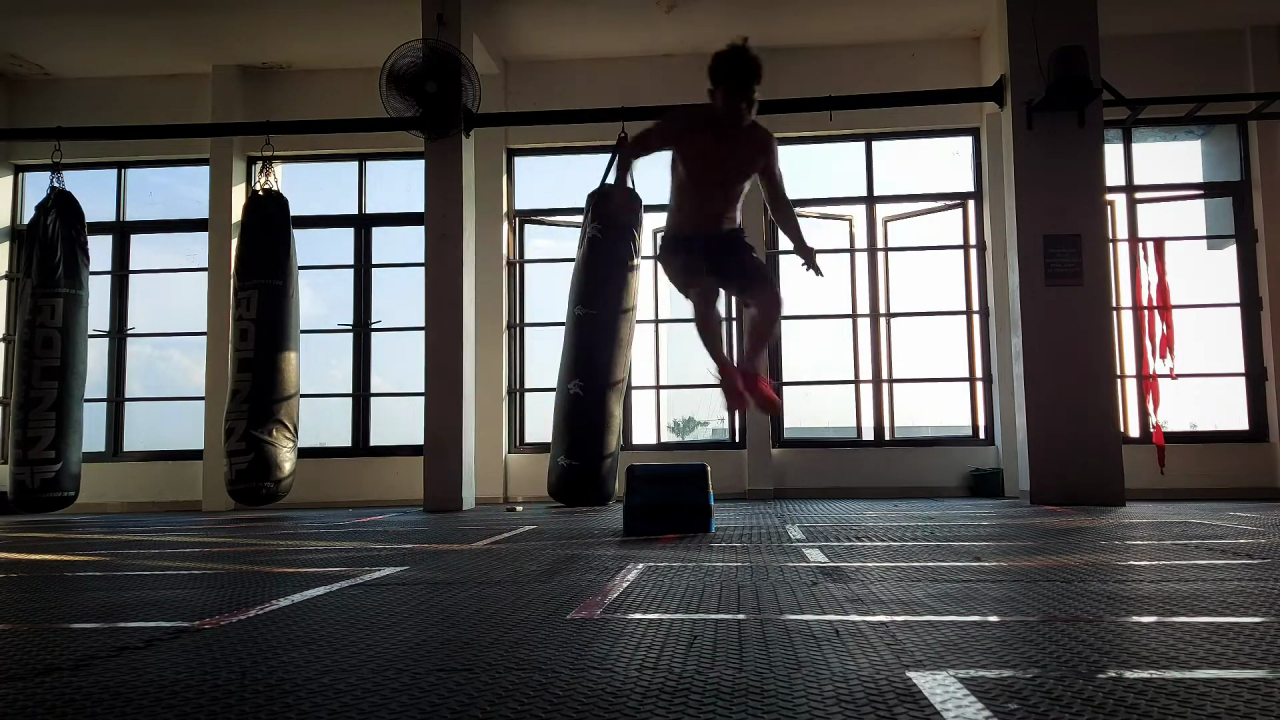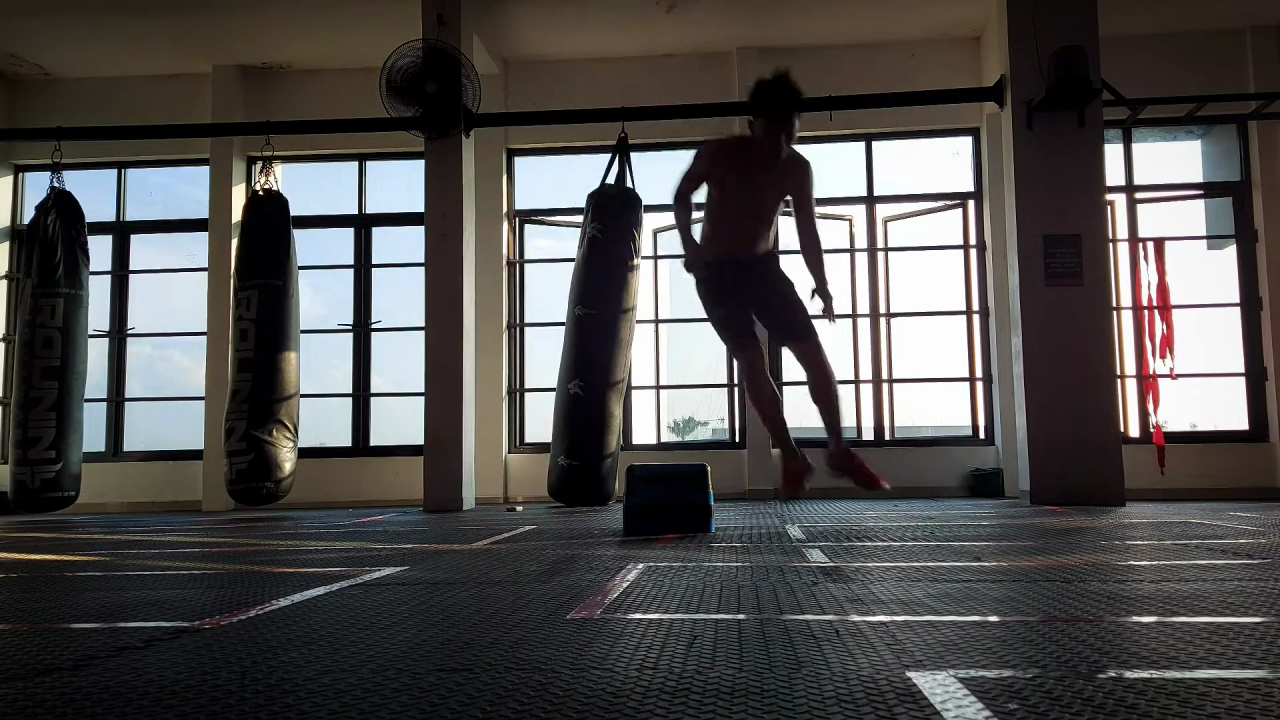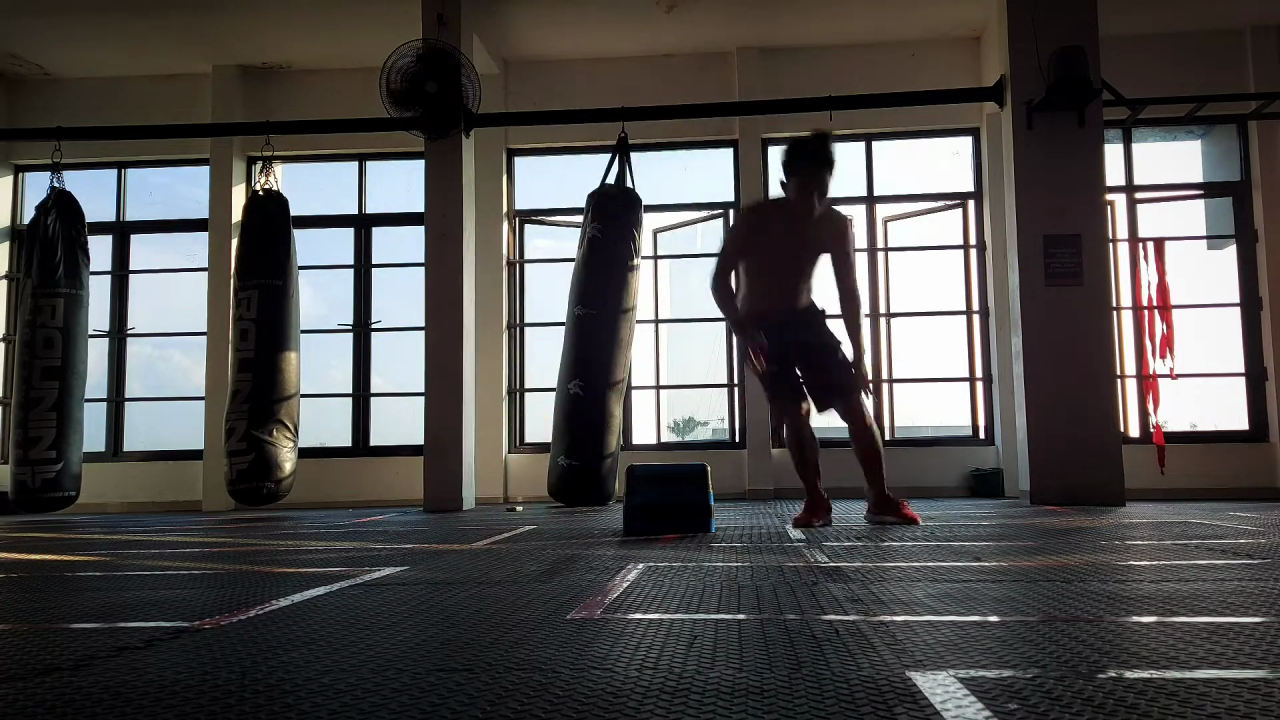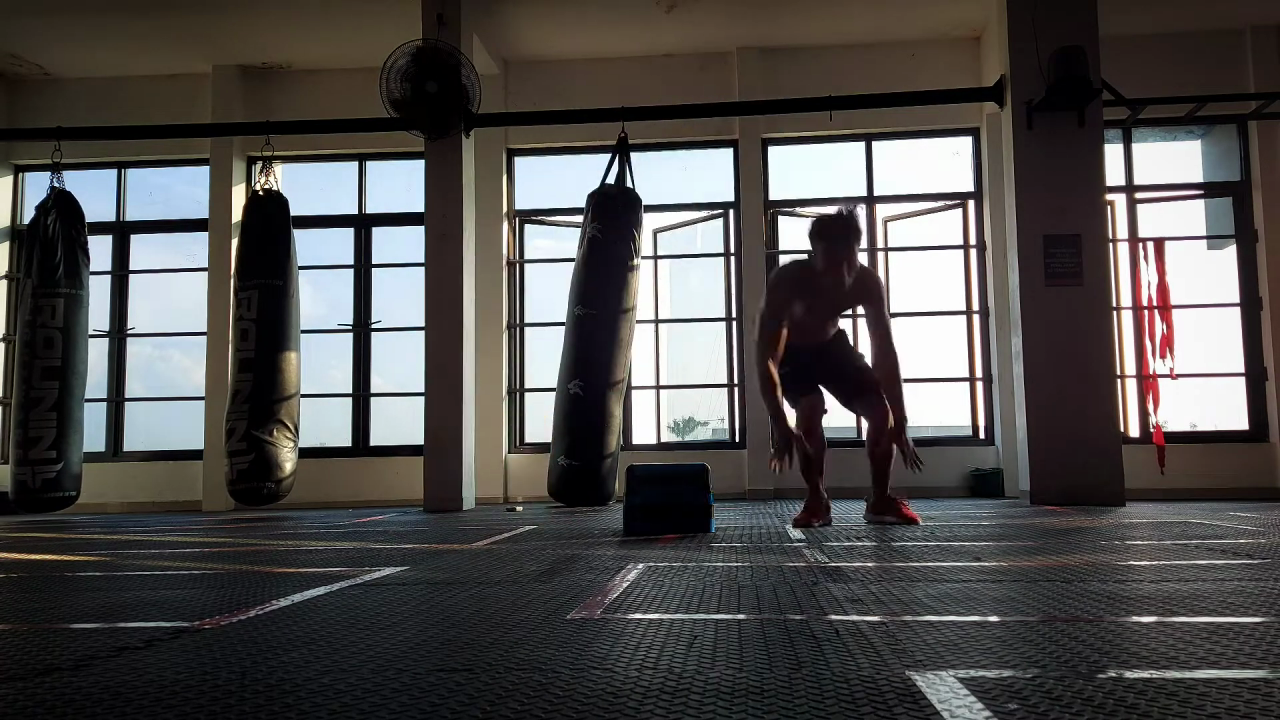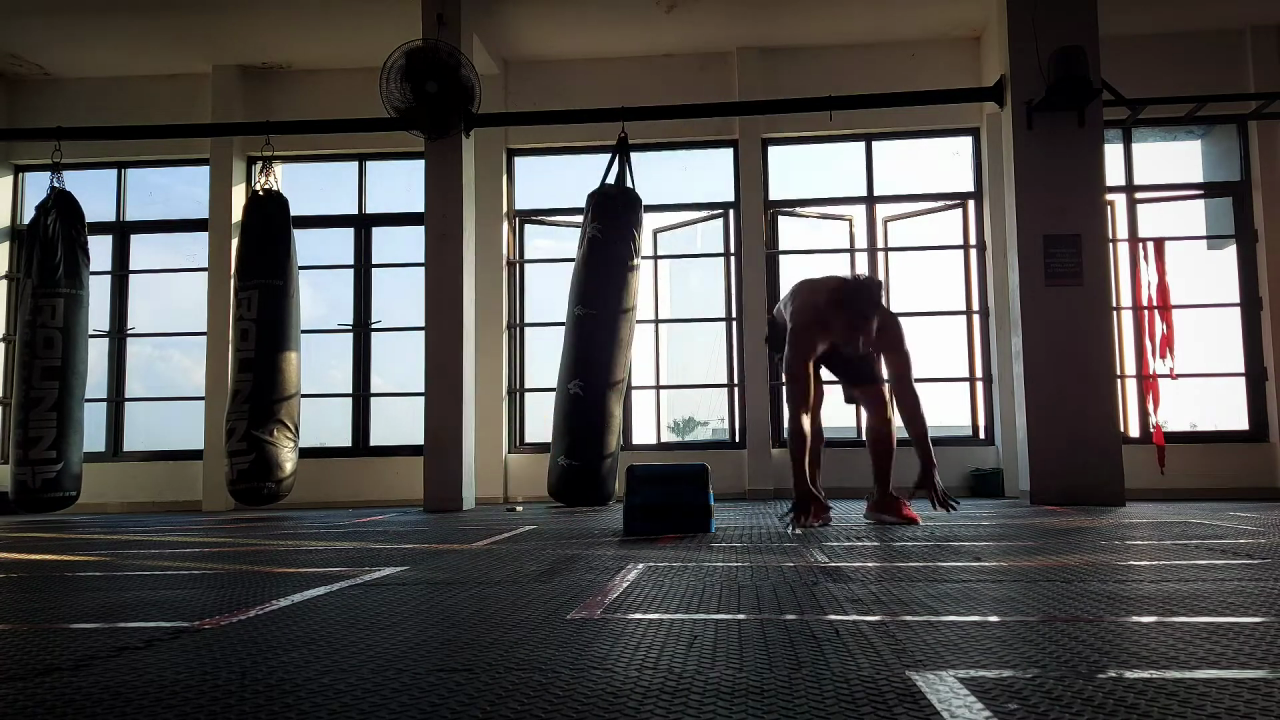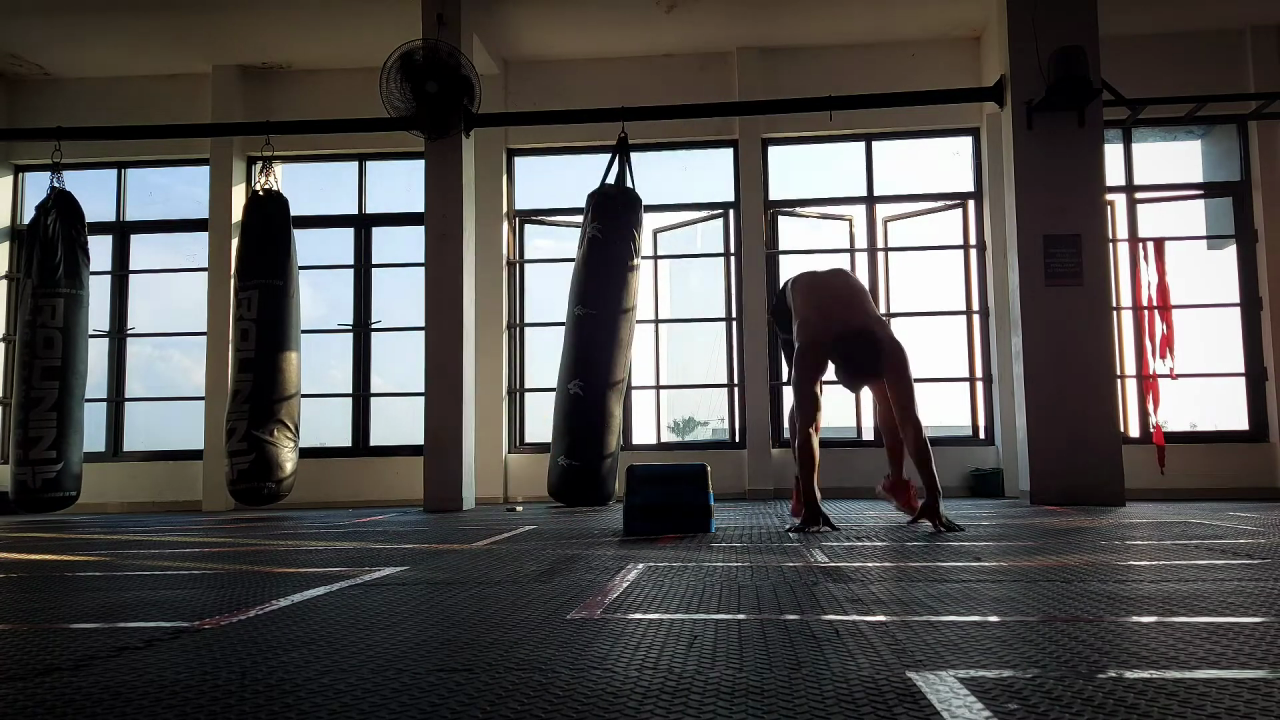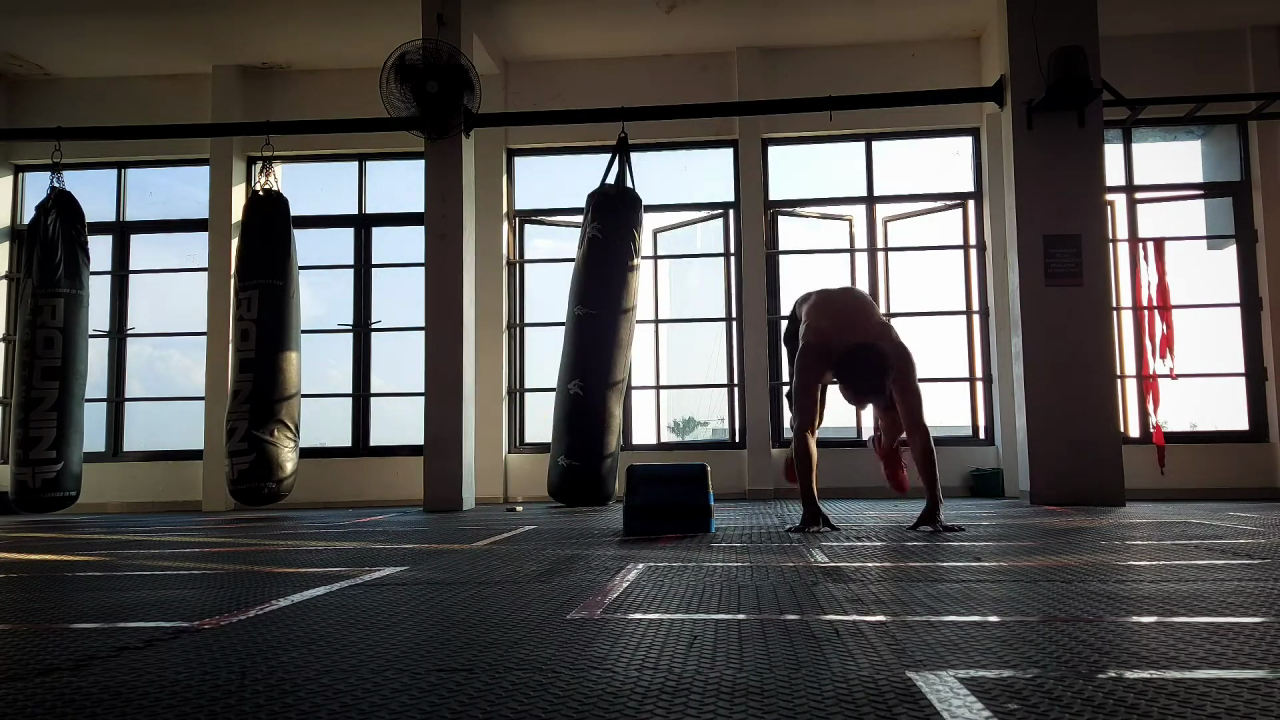
dt=0.1s
person 1, frame 1
left shoulder: (760, 141)
right shoulder: (683, 124)
left elbow: (776, 197)
right elbow: (631, 150)
left wrist: (800, 243)
right wrist: (618, 186)
left hip: (728, 241)
right hip: (682, 239)
left knee: (770, 298)
right knee: (705, 293)
left ankle: (749, 368)
right ankle: (727, 371)
person 1, frame 2
left shoulder: (798, 169)
right shoulder: (719, 155)
left elbow: (808, 230)
right elbow: (682, 196)
left wrist: (822, 284)
right wrist: (690, 247)
left hip: (764, 268)
right hip: (717, 271)
left knee: (812, 351)
right knee: (752, 358)
left ankle: (839, 452)
right ankle: (792, 457)
person 1, frame 3
left shoulder: (837, 226)
right shoulder: (755, 219)
left elbow: (848, 292)
right elbow: (721, 279)
left wrist: (858, 356)
right wrist: (742, 328)
left hip: (805, 319)
right hip: (759, 326)
left knee: (855, 406)
right knee: (795, 411)
left ankle: (880, 499)
right ankle: (815, 500)
person 1, frame 4
left shoulder: (868, 282)
right shoulder: (786, 282)
left elbow: (885, 355)
right elbow: (763, 359)
left wrist: (900, 425)
right wrist: (781, 427)
left hip: (830, 345)
right hip: (792, 355)
left knee: (880, 410)
right knee: (810, 410)
left ankle: (881, 500)
right ankle: (815, 499)
person 1, frame 5
left shoulder: (886, 323)
right shoulder: (806, 324)
left elbow: (906, 393)
right elbow: (797, 412)
left wrist: (929, 467)
right wrist: (802, 486)
right hip: (783, 330)
left knee: (879, 399)
right knee: (810, 401)
left ankle: (882, 497)
right ankle: (813, 499)
person 1, frame 6
left shoulder: (890, 350)
right shoulder: (810, 349)
left elbow: (910, 423)
right elbow: (804, 426)
left wrist: (933, 499)
right wrist: (813, 505)
left knee: (887, 395)
right knee: (810, 404)
left ankle: (896, 481)
right ankle: (803, 494)
person 1, frame 7
left shoulder: (897, 358)
right shoulder: (812, 356)
left elbow: (918, 430)
right elbow: (804, 430)
left wrist: (934, 505)
right wrist: (811, 507)
left knee: (893, 415)
right knee: (808, 416)
left ankle: (885, 443)
